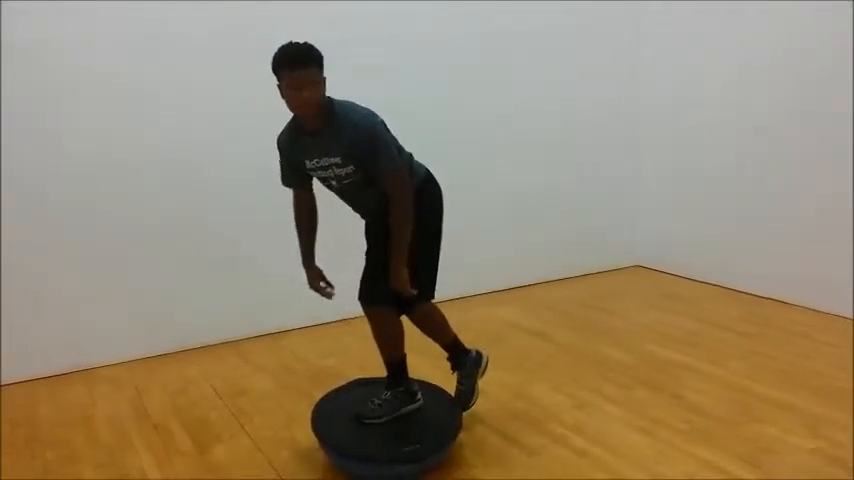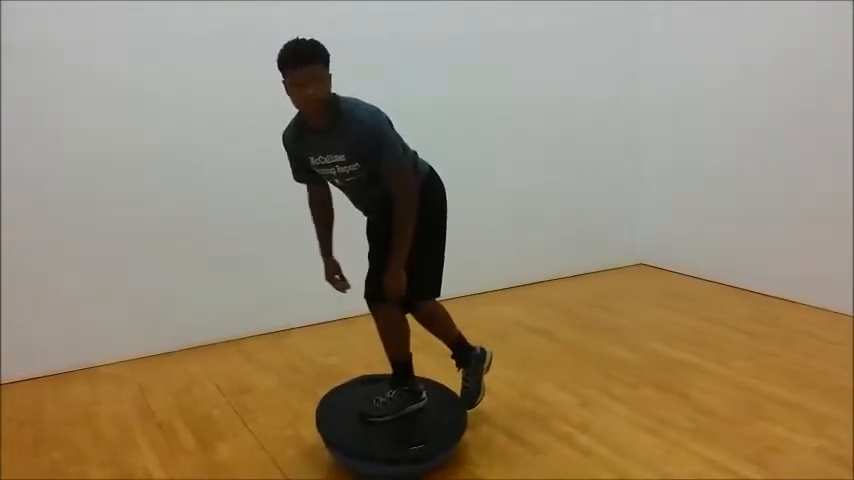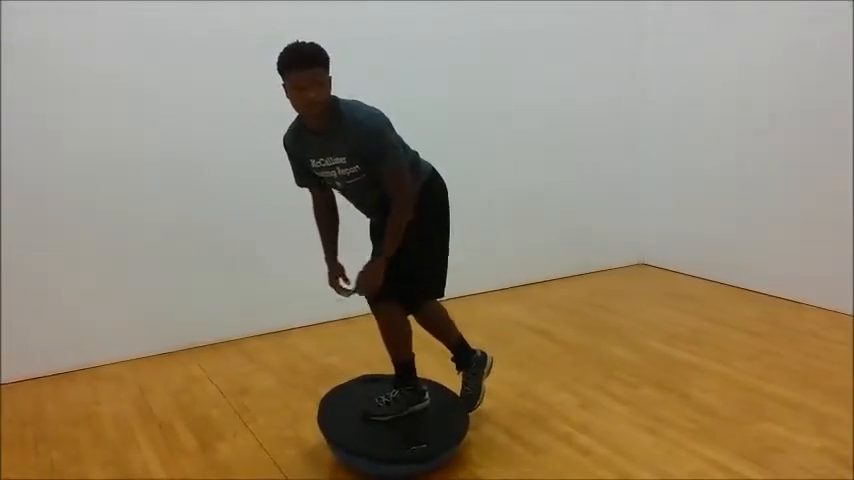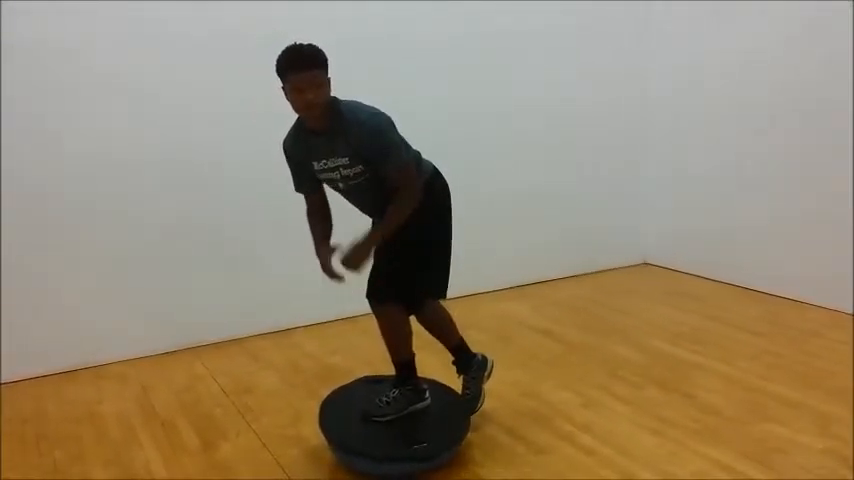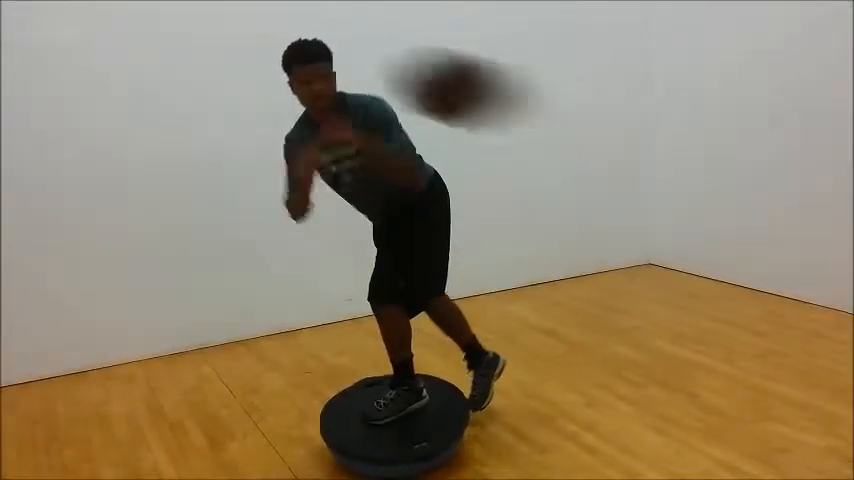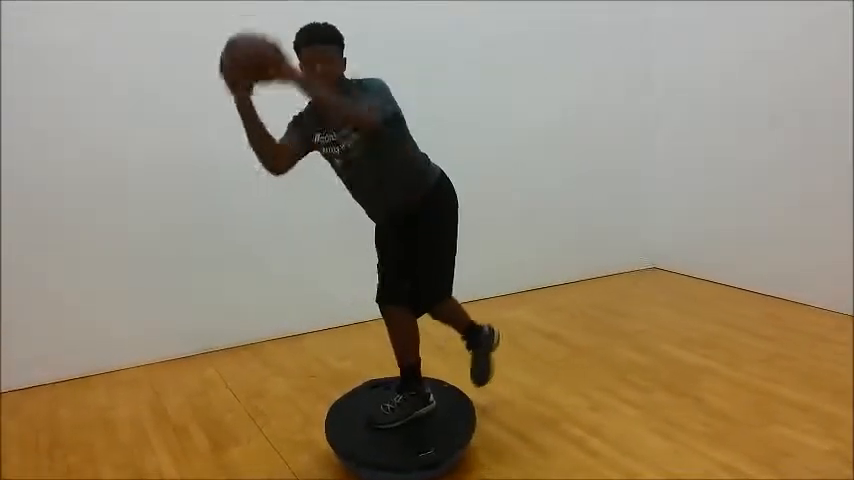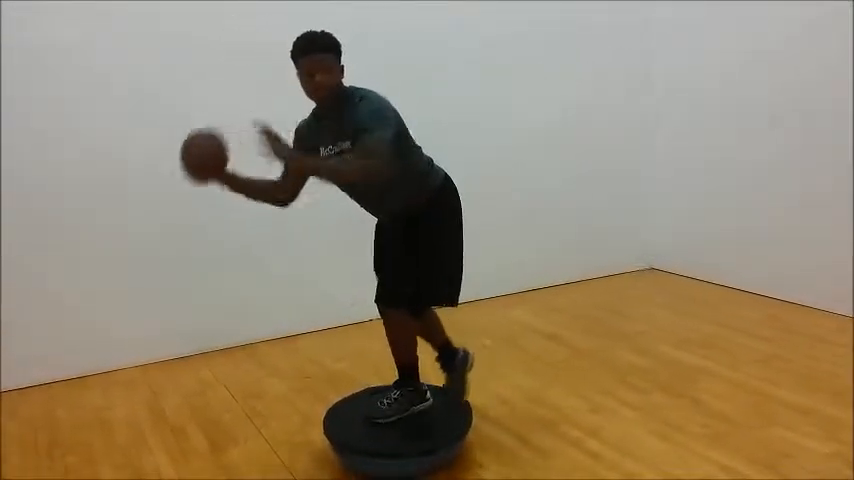
dt=0.2s
person 1, frame 1
left shoulder: (361, 125)
right shoulder: (289, 143)
left elbow: (401, 194)
right elbow: (303, 201)
left wrist: (399, 264)
right wrist: (308, 263)
left hip: (416, 201)
right hip: (378, 213)
left knee: (377, 297)
right knee: (407, 297)
left ankle: (400, 388)
right ankle: (464, 359)
person 1, frame 2
left shoulder: (366, 122)
right shoulder: (294, 138)
left elbow: (405, 194)
right elbow: (318, 194)
left wrist: (397, 264)
right wrist: (326, 255)
left hip: (420, 200)
right hip: (381, 211)
left knee: (384, 295)
right knee: (408, 295)
left ankle: (405, 387)
right ankle: (468, 356)
person 1, frame 3
left shoulder: (366, 124)
right shoulder: (295, 141)
left elbow: (404, 196)
right elbow: (322, 199)
left wrist: (379, 263)
right wrist: (331, 260)
left hip: (421, 201)
right hip: (383, 212)
left knee: (387, 295)
right knee: (409, 295)
left ankle: (408, 387)
right ankle: (469, 359)
person 1, frame 4
left shoulder: (368, 124)
right shoulder: (295, 145)
left elbow: (410, 189)
right elbow: (316, 202)
left wrist: (369, 244)
right wrist: (322, 248)
left hip: (424, 201)
right hip: (386, 211)
left knee: (386, 296)
right knee: (411, 296)
left ankle: (409, 386)
right ankle: (469, 363)
person 1, frame 5
left shoulder: (371, 110)
right shoulder: (297, 141)
left elbow: (408, 172)
right elbow: (298, 210)
left wrist: (358, 143)
right wrist: (302, 173)
left hip: (422, 203)
right hip: (389, 214)
left knee: (385, 297)
right knee: (421, 294)
left ankle: (406, 386)
right ankle: (481, 359)
person 1, frame 6
left shoulder: (371, 91)
right shoulder: (307, 121)
left elbow: (360, 121)
right elbow: (278, 164)
left wrist: (296, 79)
right wrist: (243, 101)
left hip: (430, 201)
right hip: (391, 216)
left knee: (396, 300)
right knee: (410, 296)
left ankle: (413, 391)
right ankle: (478, 336)
person 1, frame 7
left shoulder: (371, 109)
right shoulder: (309, 131)
left elbow: (373, 170)
right elbow: (284, 194)
left wrist: (302, 163)
right wrist: (228, 179)
left hip: (433, 204)
right hip: (393, 217)
left knee: (398, 301)
right knee: (397, 300)
left ankle: (411, 388)
right ankle: (452, 357)
